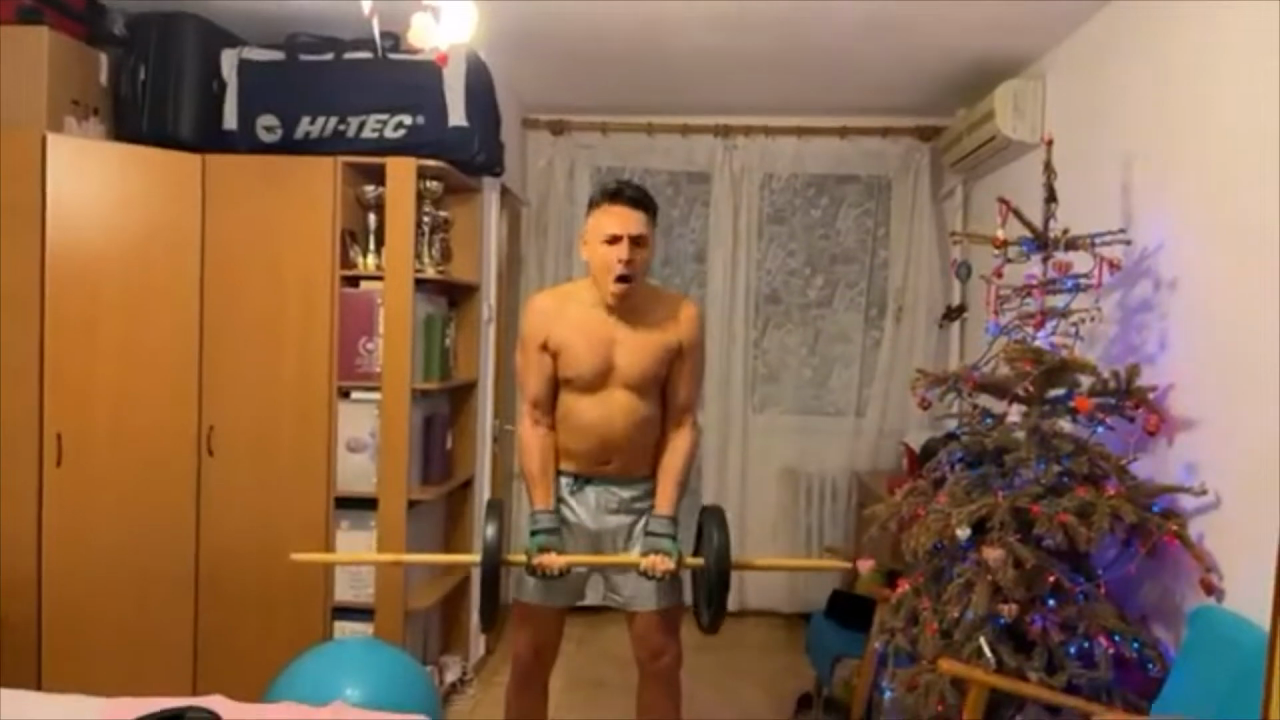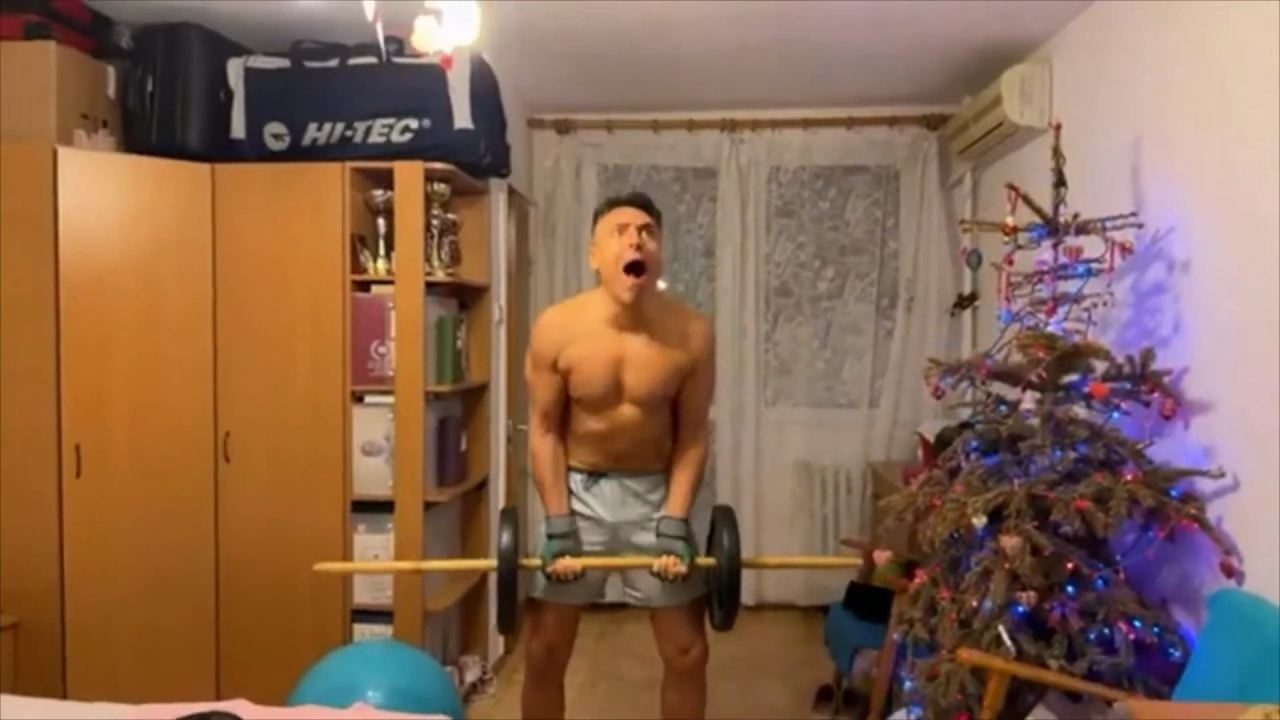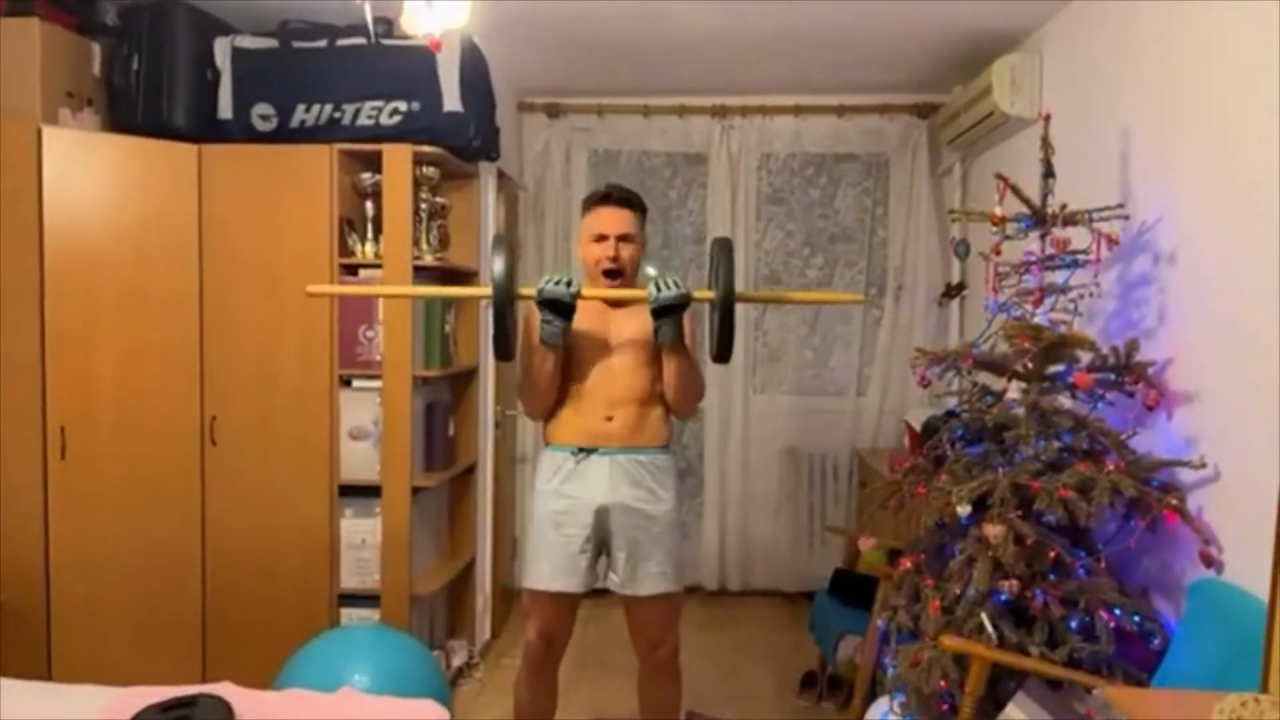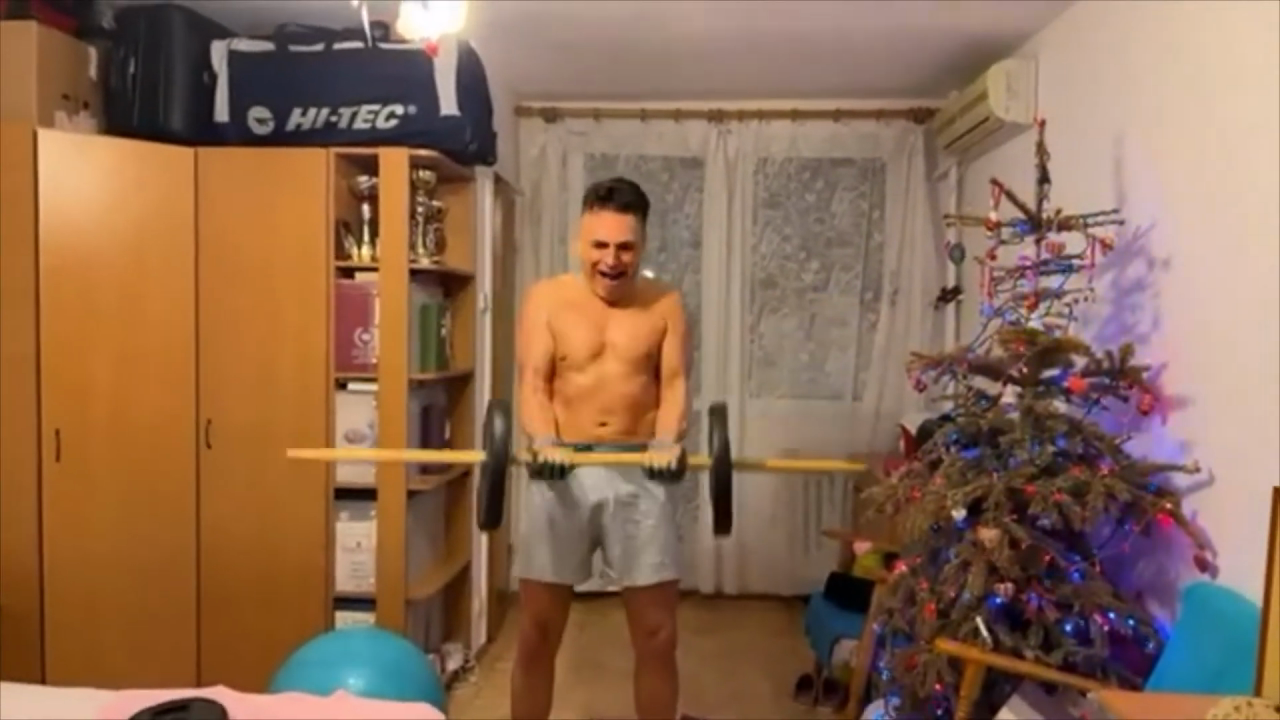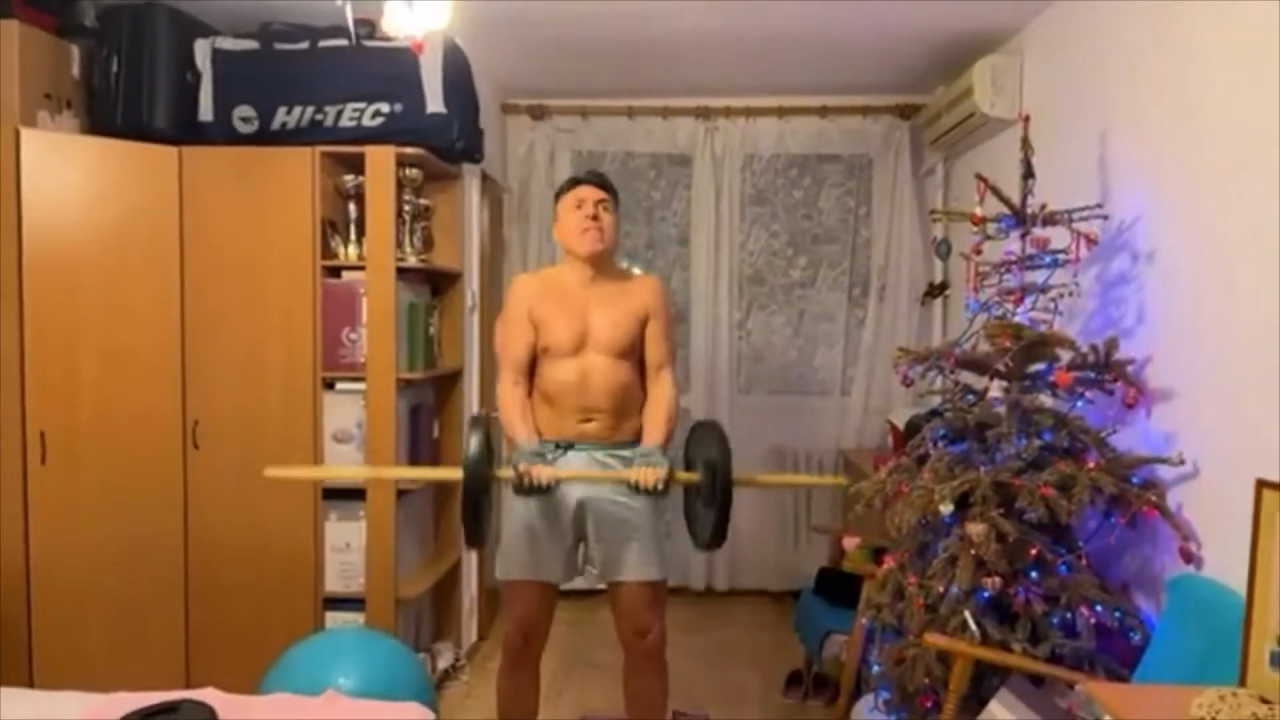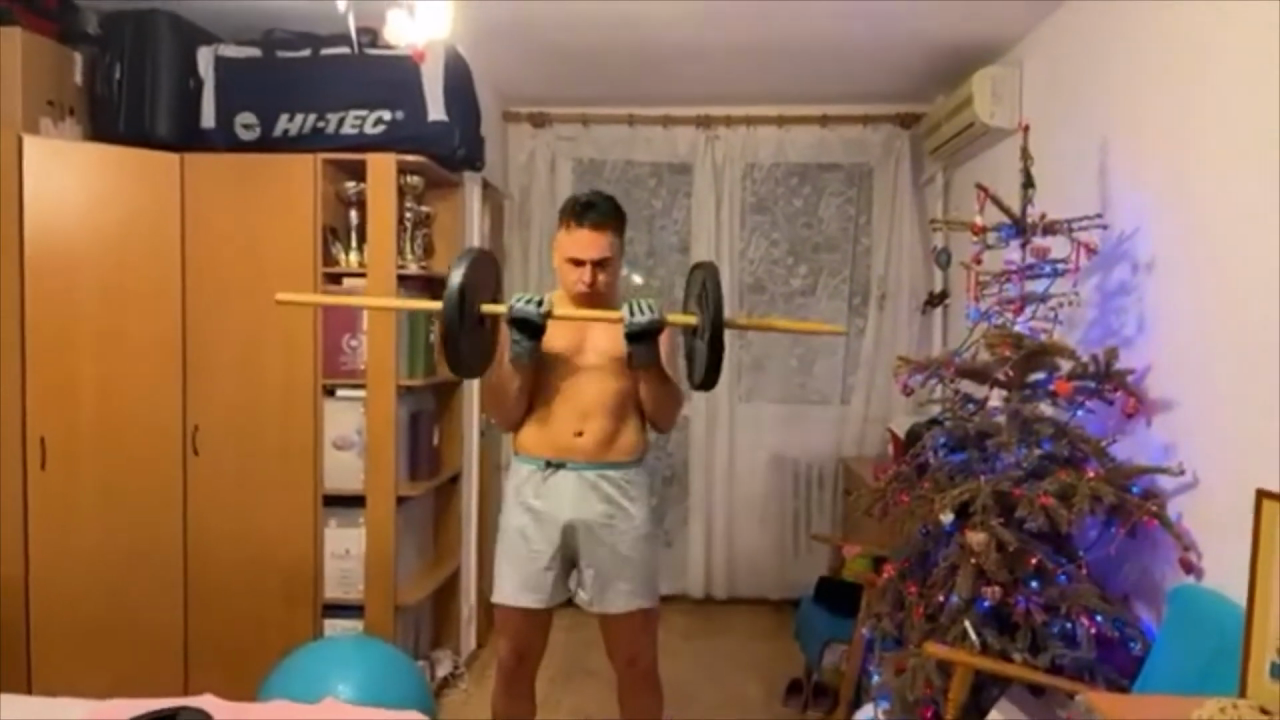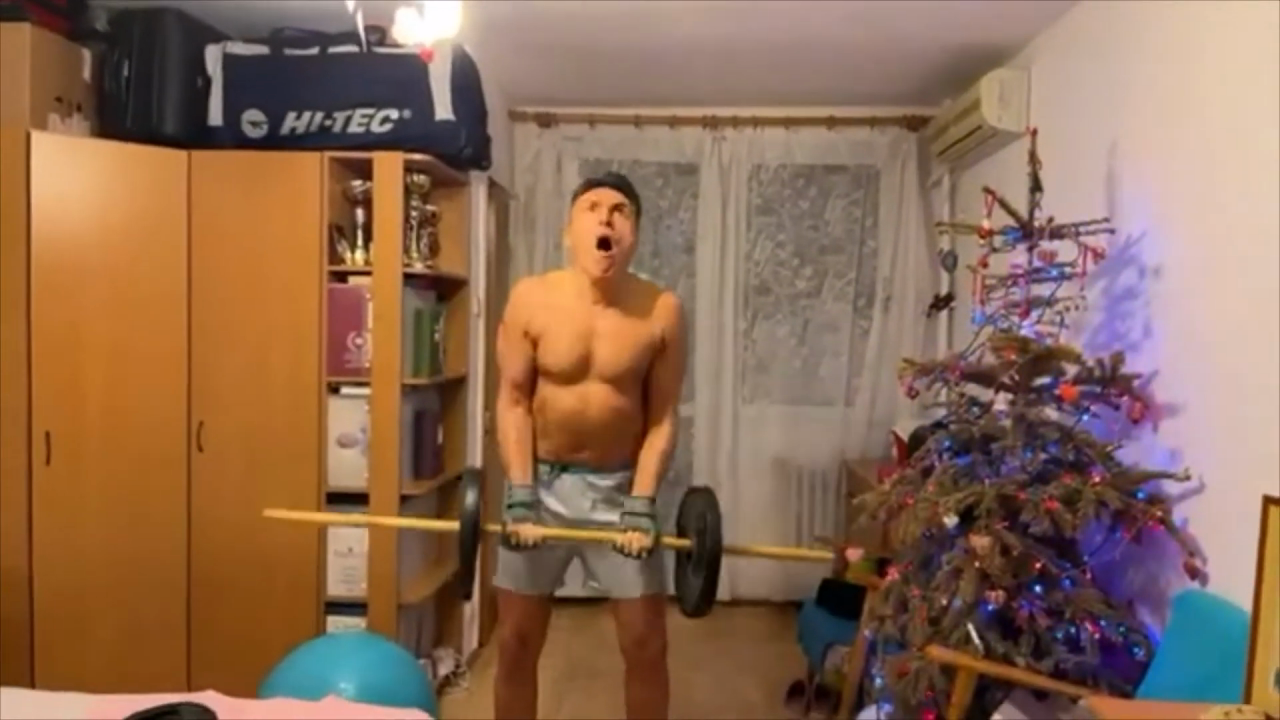
dt=0.7s
person 1, frame 1
left shoulder: (681, 318)
right shoulder: (546, 312)
left elbow: (681, 425)
right elbow: (535, 421)
left wrist: (664, 522)
right wrist: (543, 521)
left hip: (640, 499)
right hip: (565, 493)
left knee: (661, 656)
right knee: (529, 655)
person 1, frame 2
left shoulder: (692, 333)
right shoulder: (556, 327)
left elbow: (693, 434)
right elbow: (543, 431)
left wrist: (676, 528)
right wrist: (557, 532)
left hip: (653, 492)
right hip: (577, 490)
left knee: (687, 652)
right knee: (543, 653)
person 1, frame 3
left shoulder: (661, 305)
right shoulder: (549, 304)
left elbow: (686, 404)
right elbow: (535, 404)
left wrist: (672, 327)
right wrist: (551, 326)
left hip: (644, 478)
right hip: (564, 477)
left knee: (660, 647)
right knee: (540, 643)
person 1, frame 4
left shoulder: (665, 304)
right shoulder: (546, 298)
left elbow: (674, 386)
right elbow: (533, 386)
left wrist: (668, 446)
right wrist: (544, 448)
left hip: (639, 473)
right hip: (562, 469)
left knee: (657, 635)
right knee: (537, 634)
person 1, frame 5
left shoulder: (646, 291)
right shoulder: (528, 291)
left elbow: (661, 380)
right elbow: (511, 381)
left wrist: (653, 454)
right wrist: (527, 453)
left hip: (623, 470)
right hip: (546, 467)
left knee: (646, 634)
right knee: (521, 635)
person 1, frame 6
left shoulder: (643, 316)
right shoulder: (526, 313)
left elbow: (665, 417)
right elbow: (502, 414)
left wrist: (647, 351)
right wrist: (520, 342)
left hip: (617, 492)
right hip: (535, 489)
left knee: (636, 660)
right knee: (514, 656)
person 1, frame 7
left shoulder: (662, 310)
right shoulder: (530, 298)
left elbow: (662, 413)
right elbow: (513, 400)
left wrist: (643, 505)
right wrist: (520, 495)
left hip: (619, 488)
right hip: (543, 483)
left knee: (646, 645)
right knee: (516, 643)
